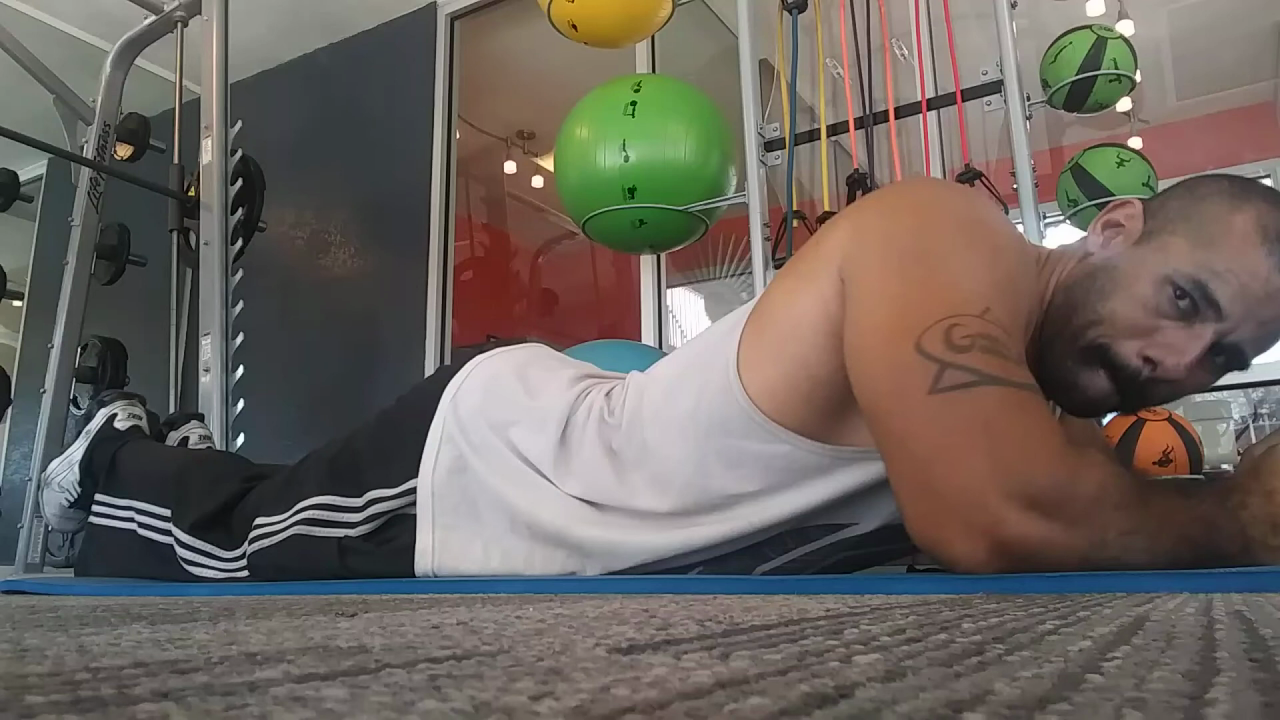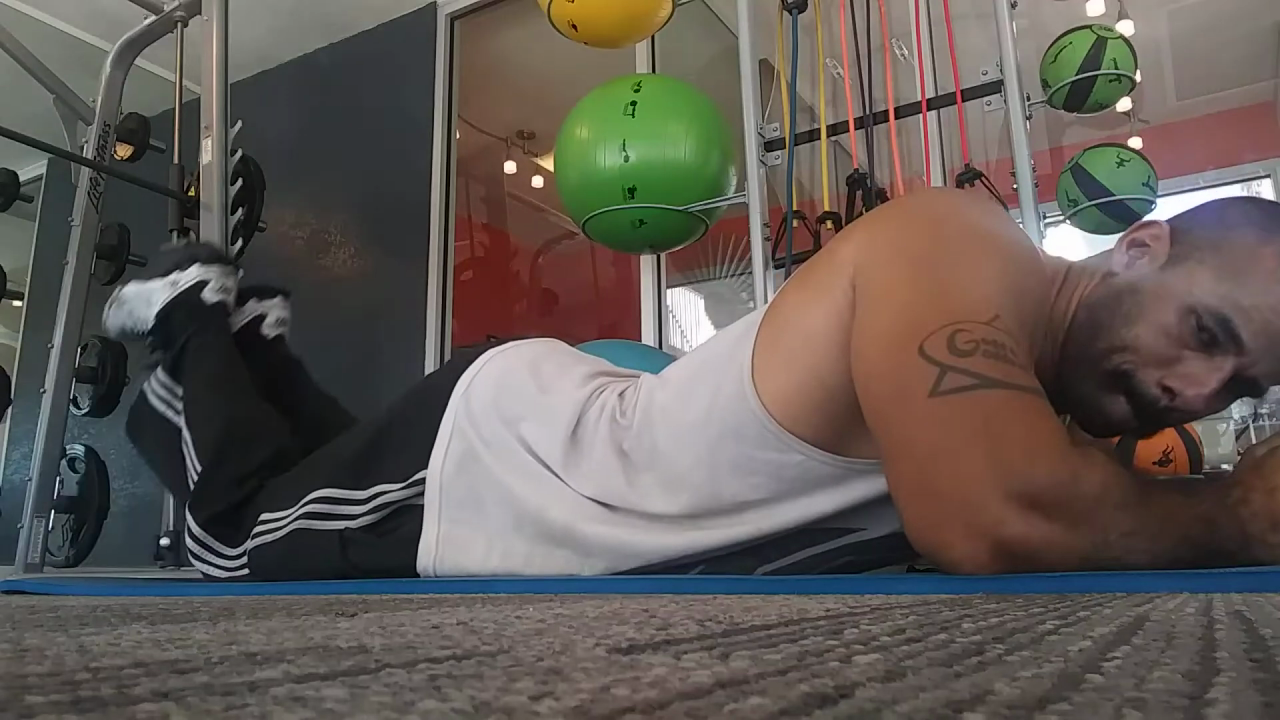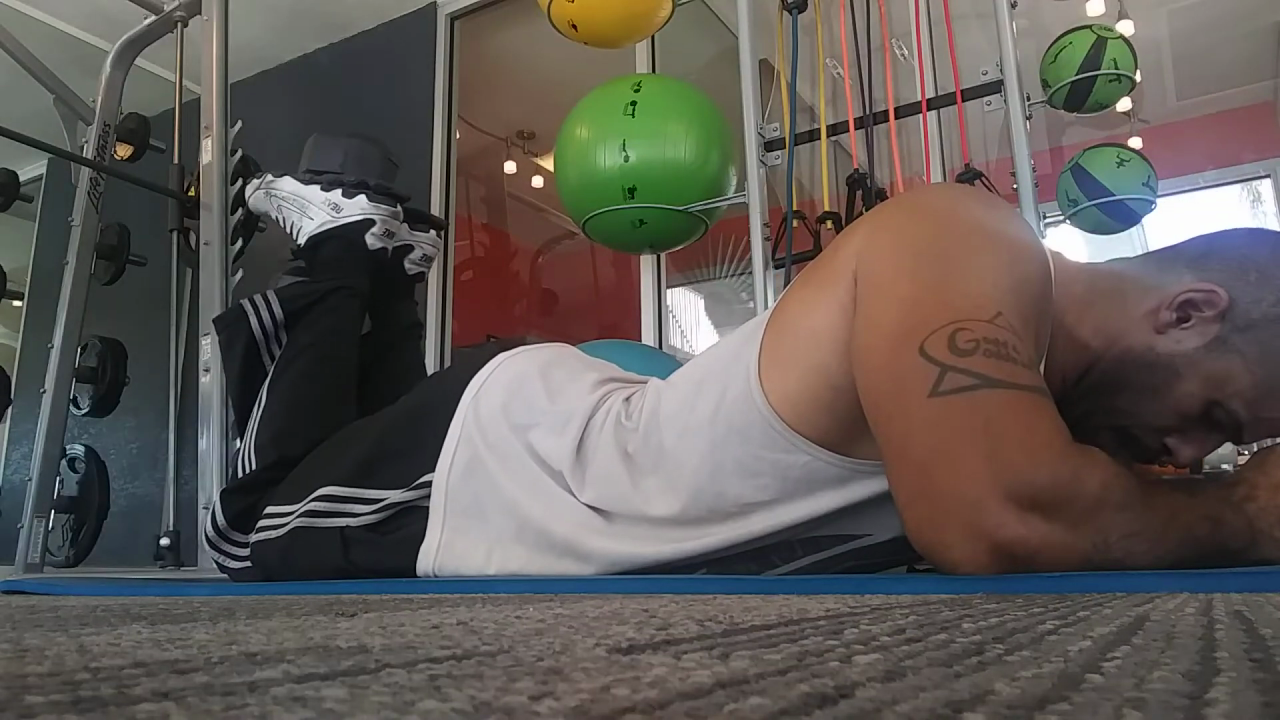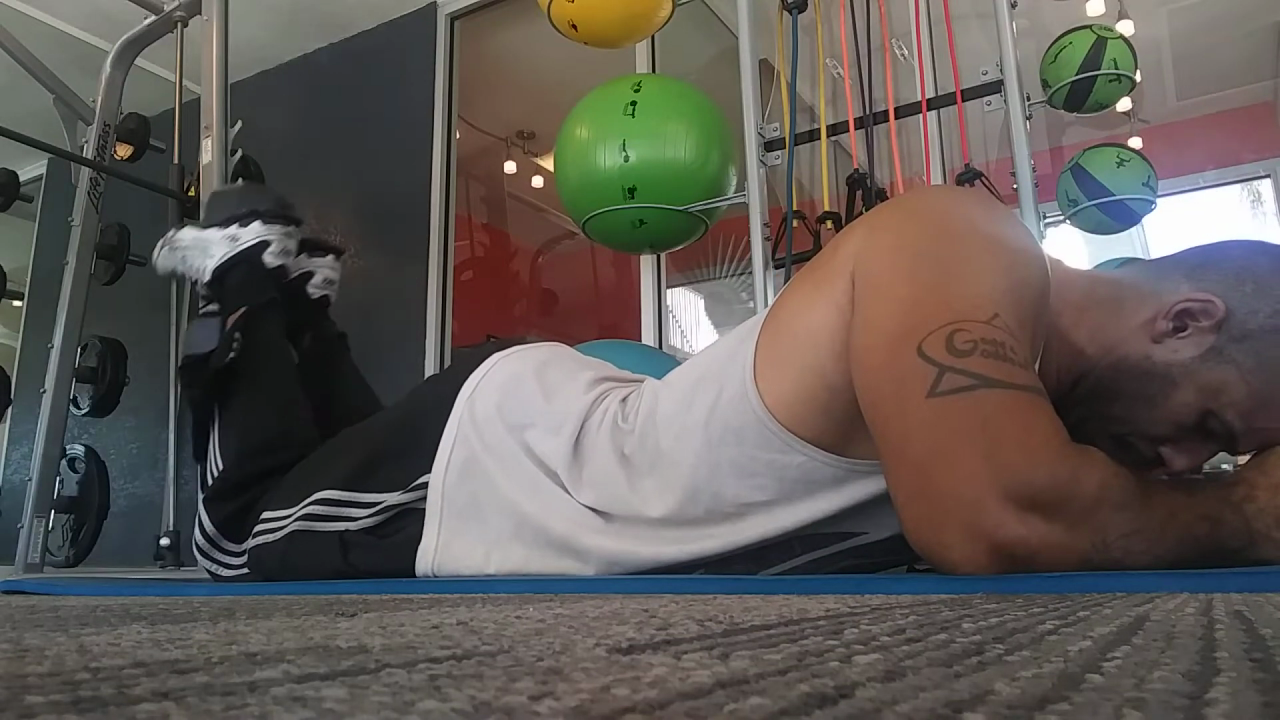
dt=0.7s
person 1, frame 1
left shoulder: (1025, 383)
right shoulder: (947, 237)
right elbow: (996, 519)
left hip: (538, 438)
right hip: (459, 465)
right knee: (226, 550)
left ankle: (174, 456)
right ankle: (120, 457)
person 1, frame 2
left shoulder: (1036, 399)
right shoulder: (959, 245)
right elbow: (993, 520)
left hip: (552, 427)
right hip: (471, 456)
right knee: (234, 532)
left ankle: (242, 337)
right ankle: (201, 321)
person 1, frame 3
left shoulder: (1038, 370)
right shoulder: (962, 245)
right elbow: (999, 519)
left hip: (564, 433)
right hip: (485, 453)
right knee: (253, 534)
left ankle: (373, 274)
right ankle: (349, 256)
person 1, frame 4
left shoulder: (1022, 370)
right shoulder: (959, 248)
right elbow: (997, 521)
left hip: (553, 432)
right hip: (473, 462)
right knee: (244, 536)
left ankle: (289, 299)
right ankle: (260, 281)
